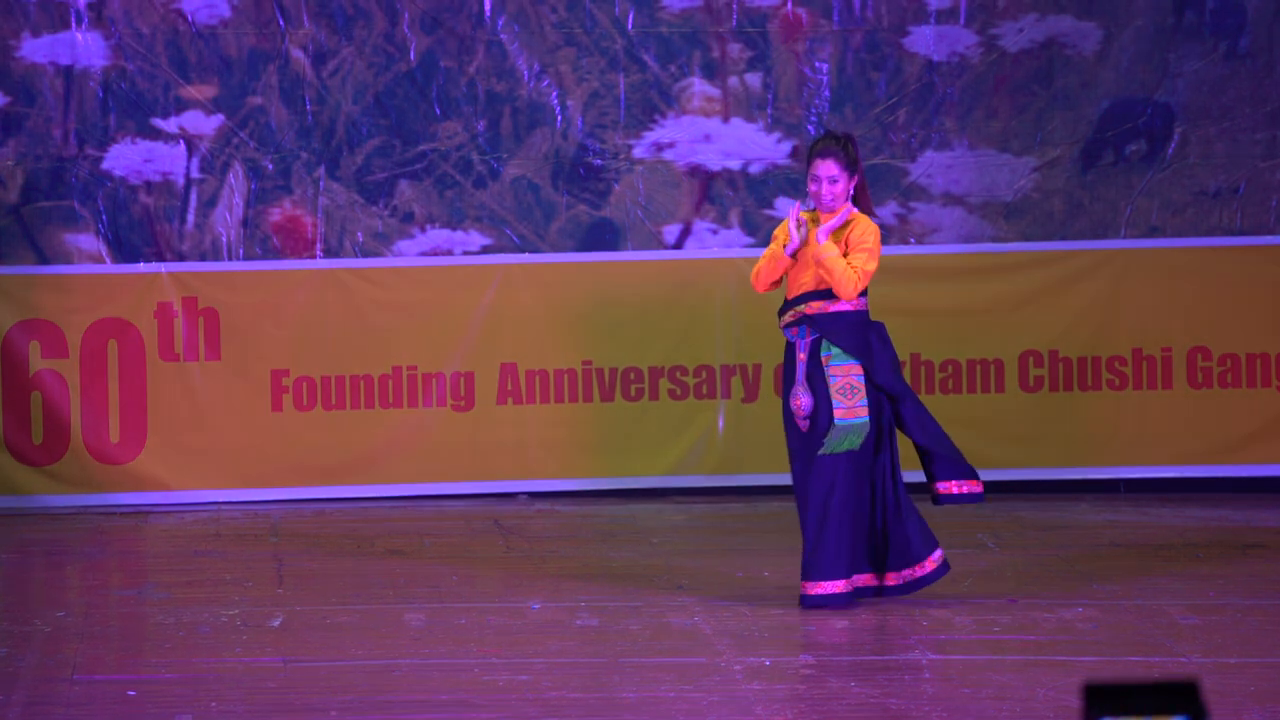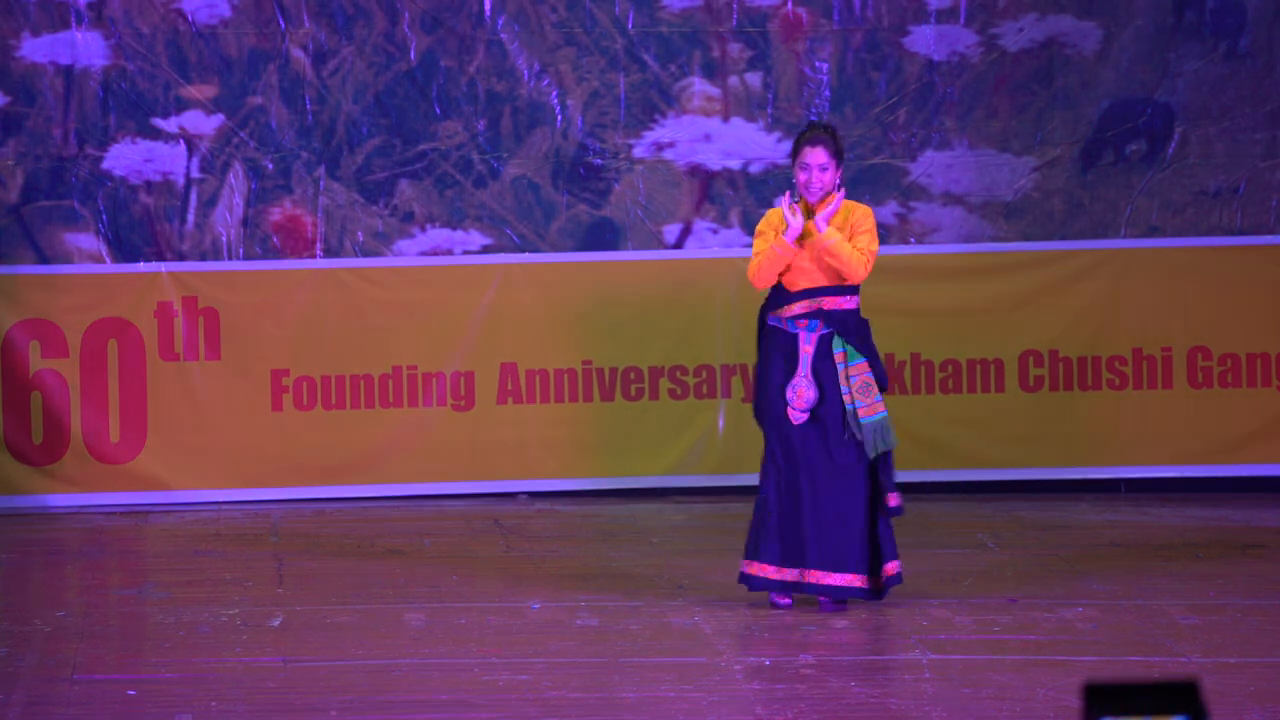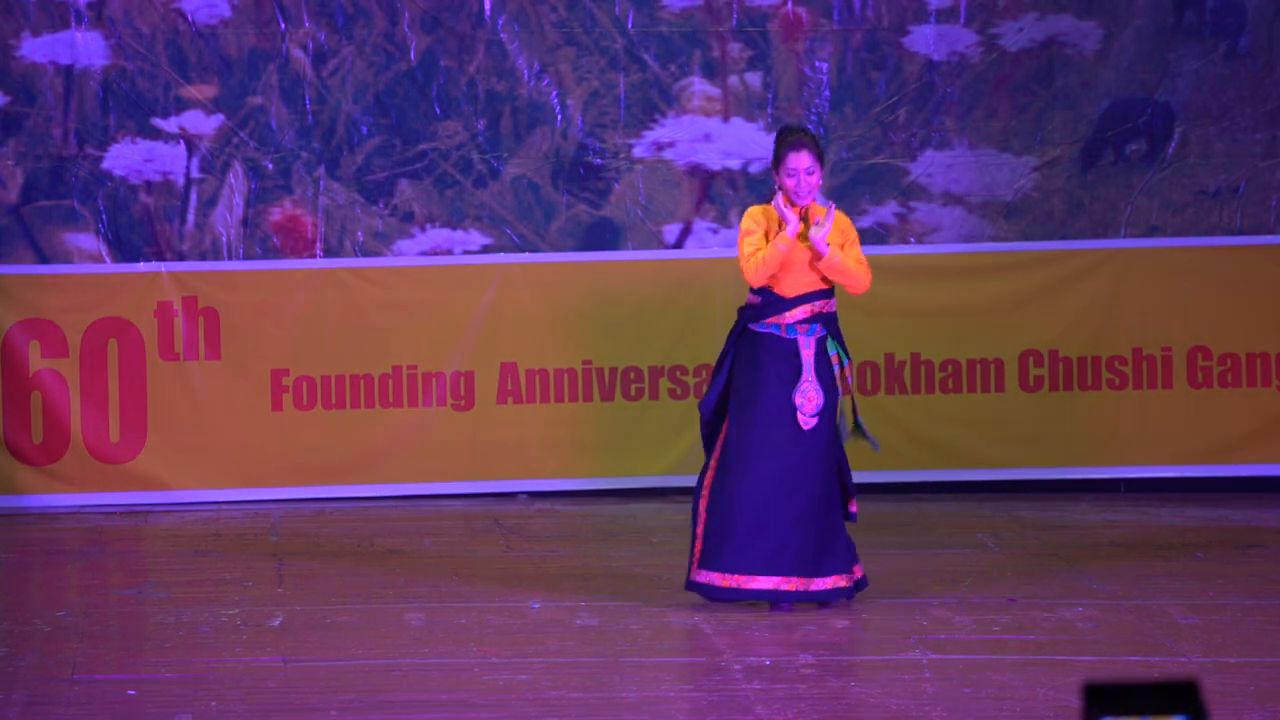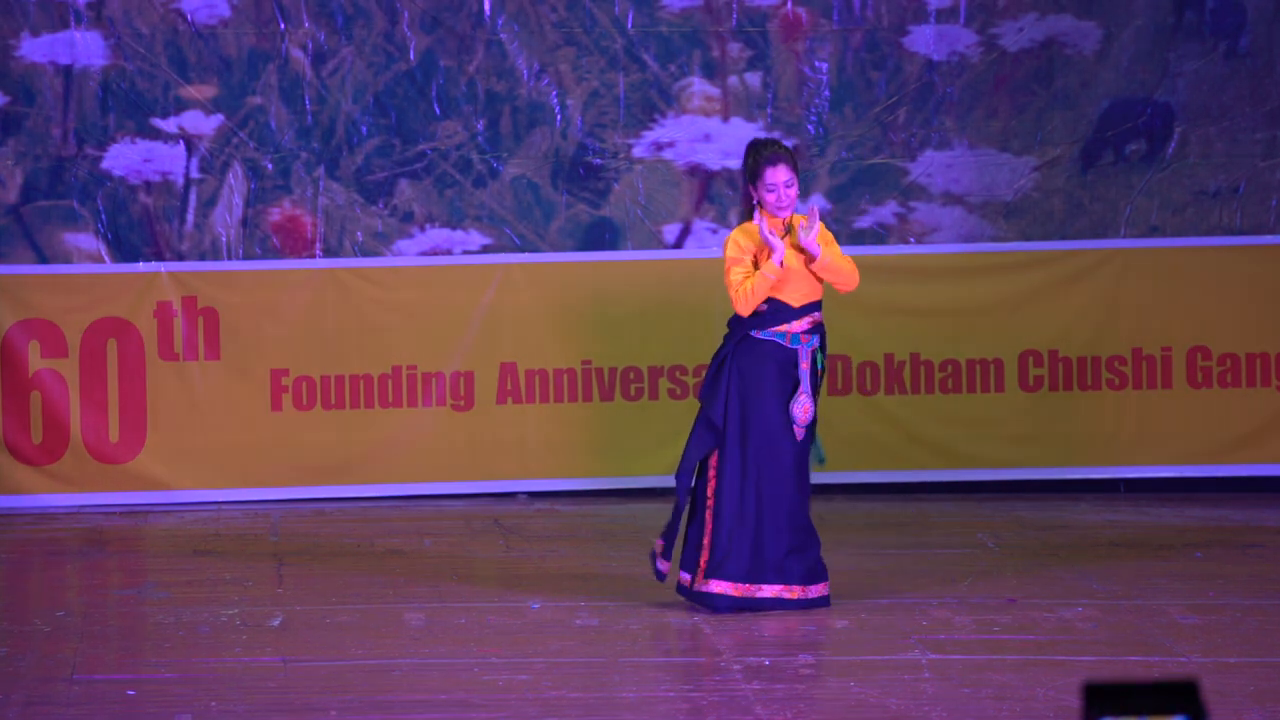
dt=0.3s
person 1, frame 1
left shoulder: (862, 229)
right shoulder: (794, 225)
left elbow: (848, 283)
right elbow: (760, 281)
left wrist: (822, 237)
right wrist: (791, 245)
left hip: (847, 350)
right hip: (804, 354)
left knee: (839, 461)
right knee: (812, 464)
left ankle: (835, 576)
right ankle: (831, 570)
person 1, frame 2
left shoulder: (857, 216)
right shoulder: (775, 219)
left elbow: (859, 267)
right elbow: (759, 276)
left wrist: (822, 227)
right wrist: (792, 232)
left hip: (837, 346)
right hip: (785, 347)
left knee: (834, 459)
right knee: (786, 456)
left ankle: (837, 573)
right ankle: (779, 571)
person 1, frame 3
left shoulder: (835, 222)
right shoulder: (759, 217)
left elbow: (860, 282)
right elbow: (756, 270)
left wrist: (823, 248)
right wrist: (790, 232)
left hip: (816, 351)
right hip: (766, 352)
left knee: (813, 461)
right knee: (755, 459)
left ankle: (817, 573)
right ankle: (747, 572)
person 1, frame 4
left shoulder: (811, 228)
right shoulder: (743, 238)
left elbow: (849, 280)
right elbow: (743, 302)
left wrist: (814, 248)
right wrist: (776, 256)
left hip: (800, 362)
right hip: (757, 360)
left knee: (786, 468)
right knee: (747, 465)
left ankle: (785, 576)
right ankle: (738, 578)
